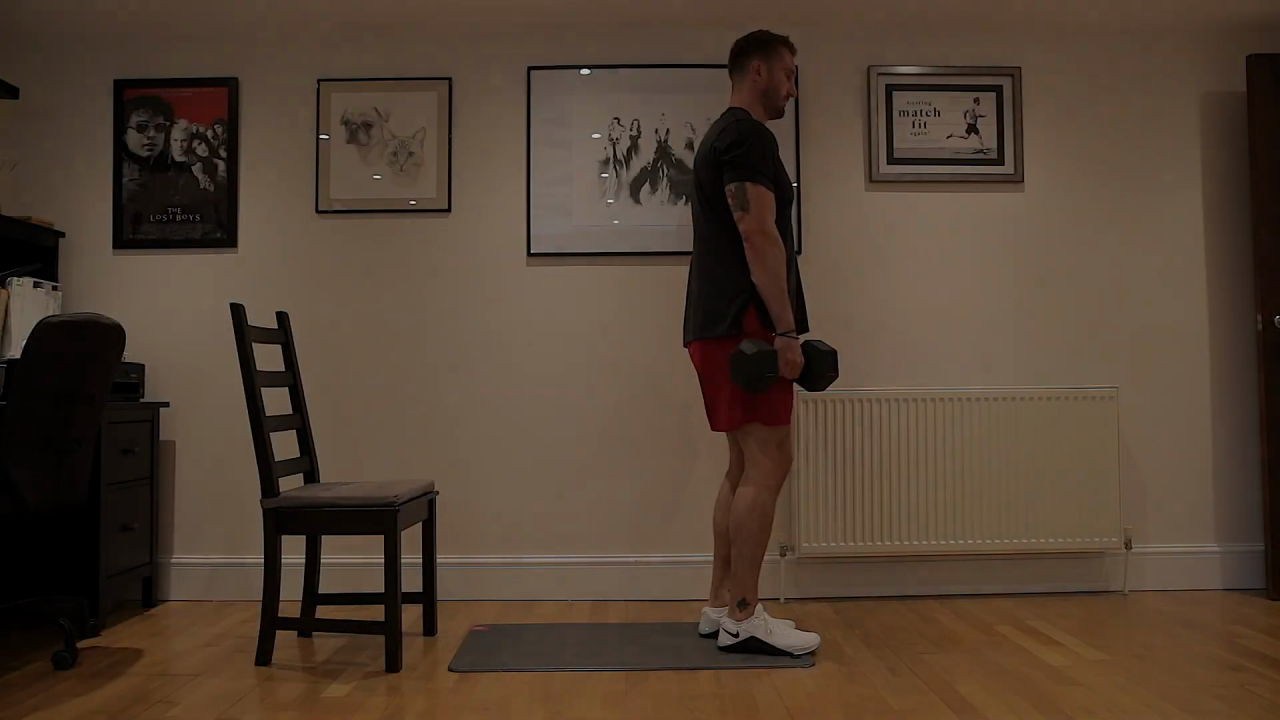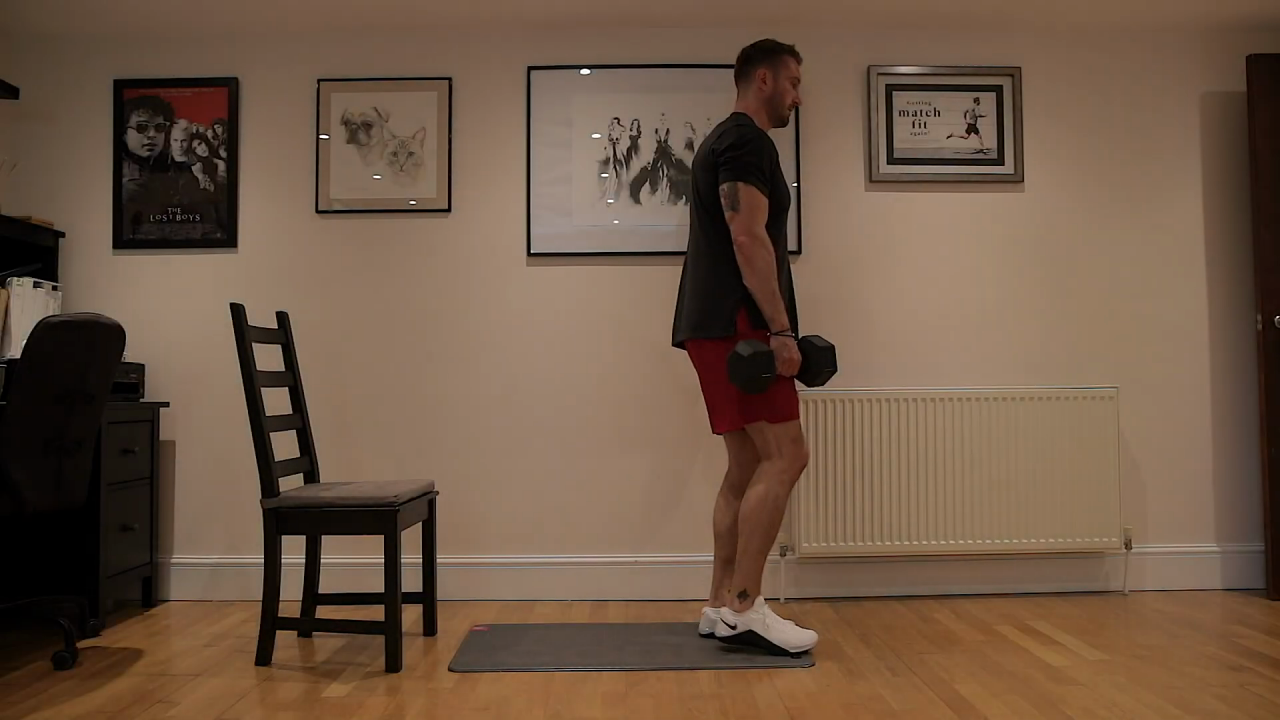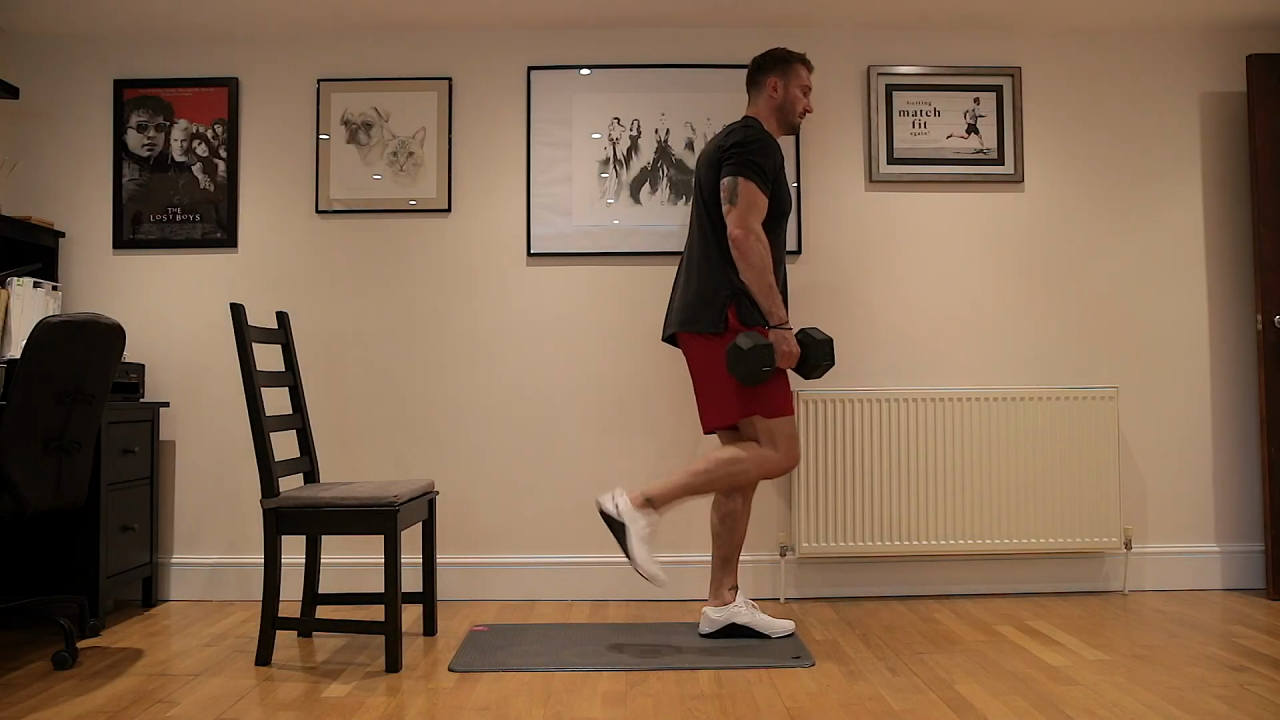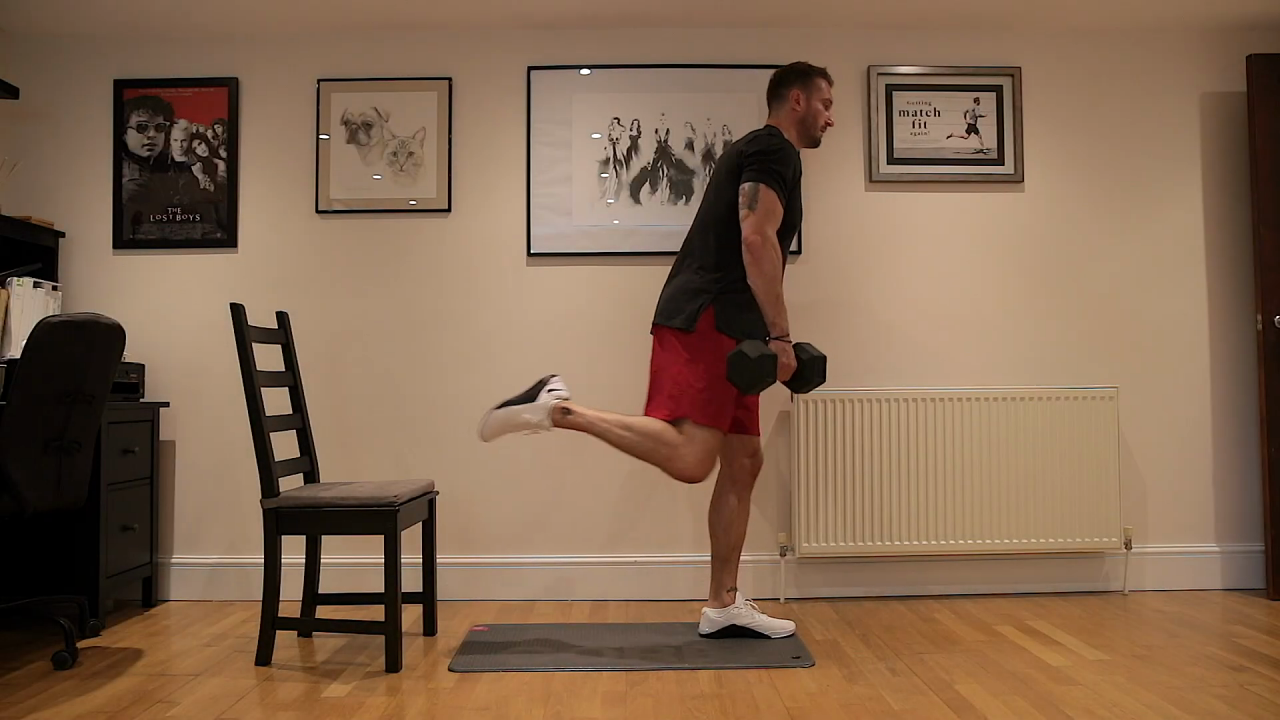
dt=0.3s
person 1, frame 1
left shoulder: (725, 137)
right shoulder: (748, 136)
right elbow: (759, 237)
right wrist: (786, 332)
left hip: (724, 322)
right hip: (742, 323)
left knee: (747, 465)
right knee: (766, 464)
left ankle: (722, 606)
right ankle: (743, 619)
person 1, frame 2
left shoulder: (728, 142)
right shoulder: (747, 141)
right elbow: (749, 240)
left wrist: (768, 329)
right wrist: (780, 331)
left hip: (720, 323)
right hip: (735, 323)
left knee: (748, 465)
right knee: (785, 458)
left ankle: (723, 605)
right ankle: (742, 609)
person 1, frame 3
left shoulder: (740, 145)
right shoulder: (753, 143)
right elbow: (743, 235)
left wrist: (767, 324)
right wrist: (780, 325)
left hip: (720, 320)
right hip: (725, 318)
left knee: (747, 460)
right knee: (776, 454)
left ankle: (722, 603)
right ankle: (639, 505)
person 1, frame 4
left shoulder: (758, 153)
right shoulder: (775, 150)
right elbow: (758, 242)
left wrist: (760, 336)
right wrist: (780, 337)
left hip: (718, 325)
right hip: (705, 319)
left knee: (745, 462)
right knee: (689, 459)
left ankle: (724, 605)
right ankle: (560, 407)
